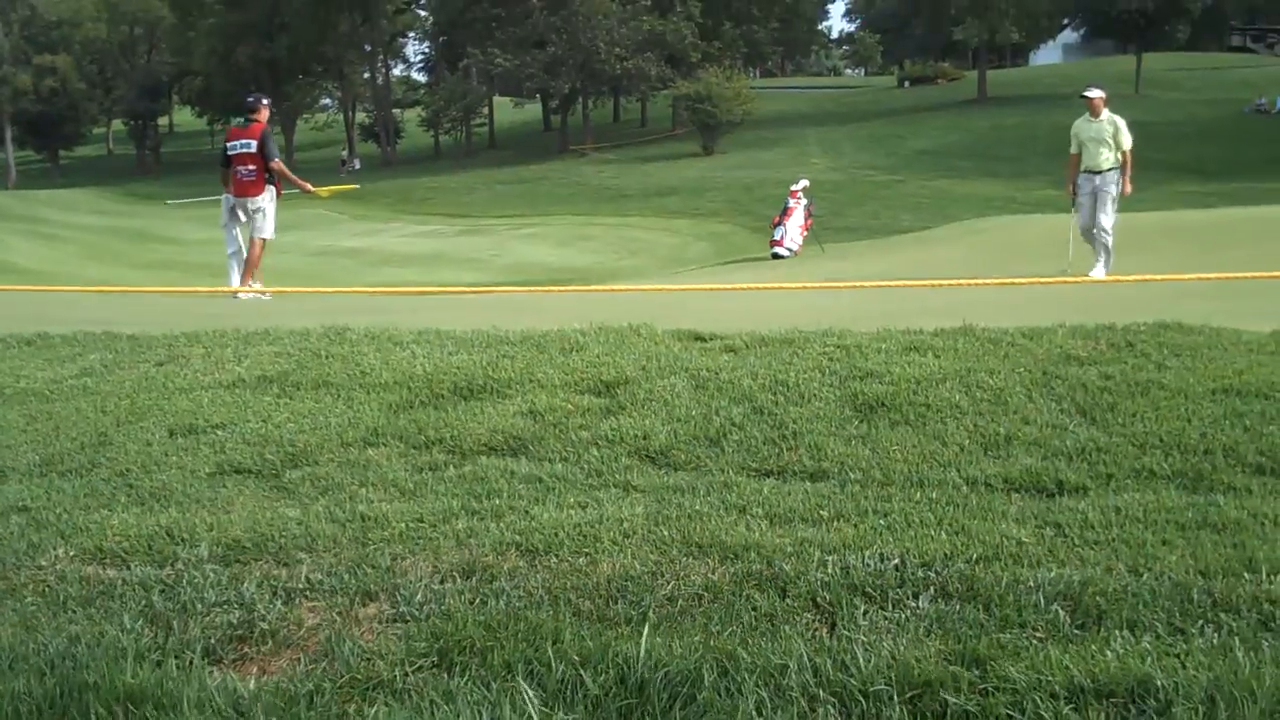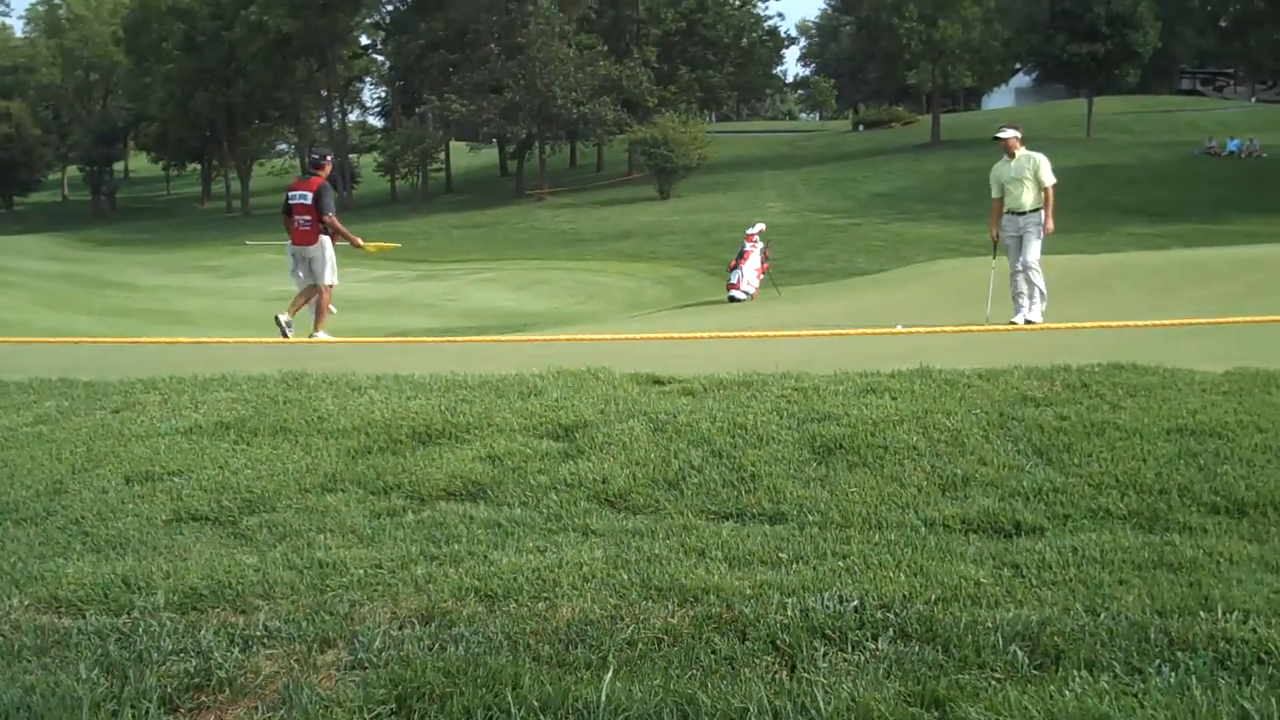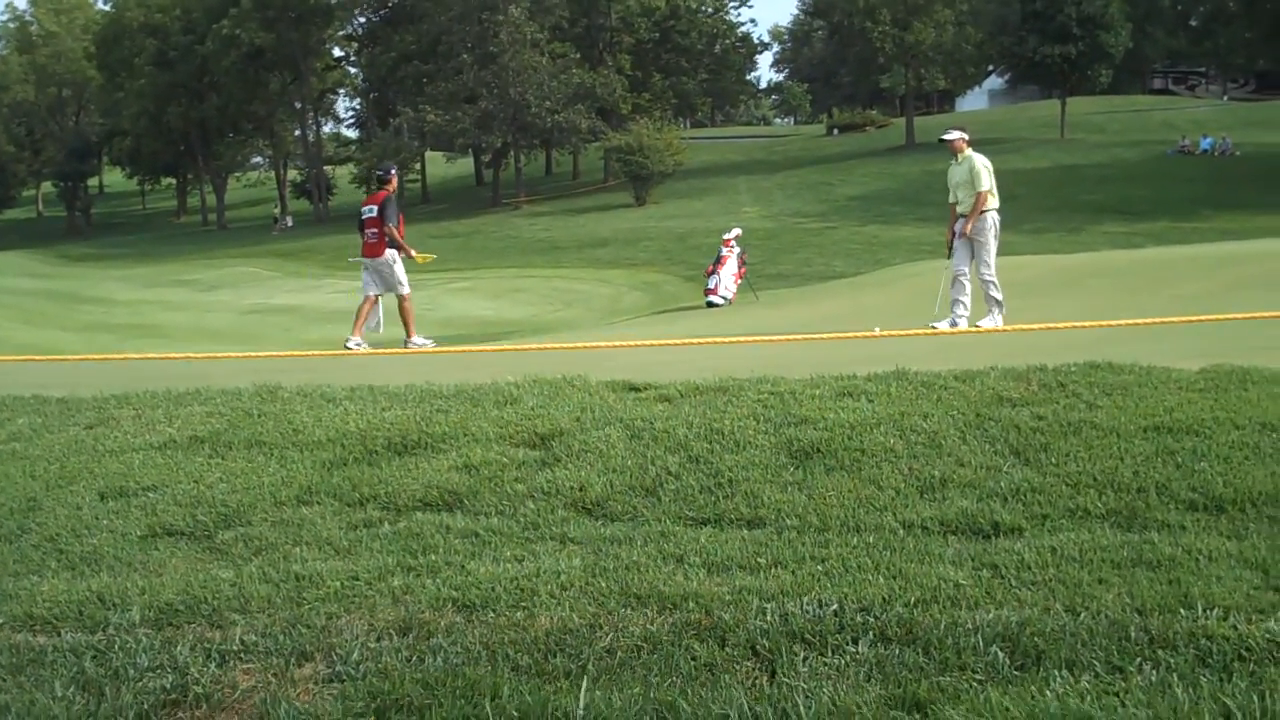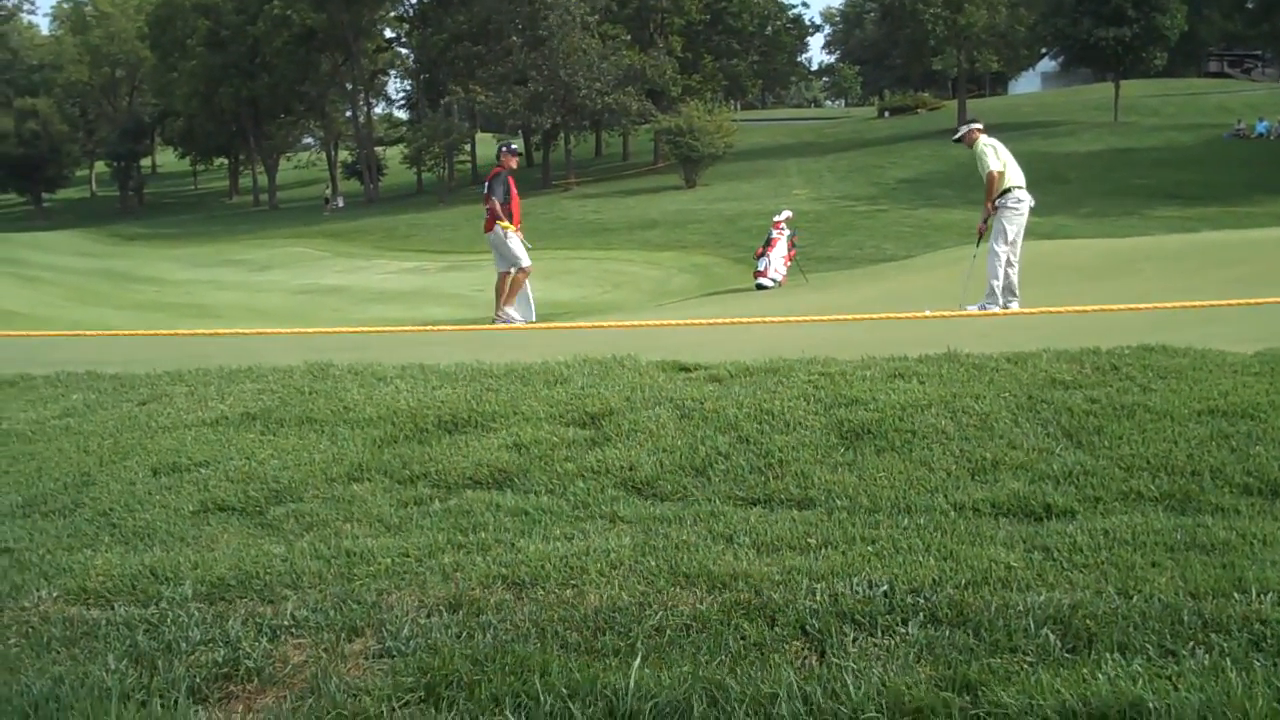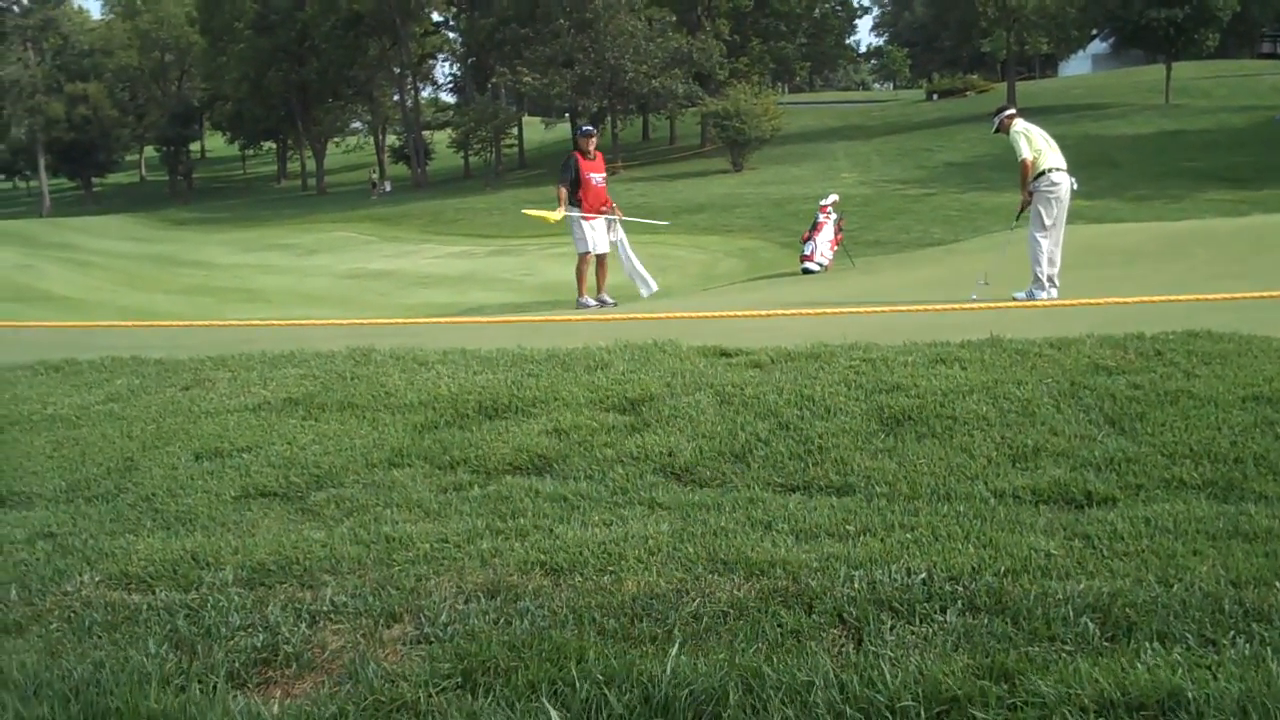
dt=1s
person 1, frame 1
left shoulder: (1116, 122)
right shoulder: (1078, 125)
left elbow: (1126, 153)
right elbow: (1075, 155)
left wrist: (1126, 181)
right wrist: (1071, 182)
left hip: (1109, 177)
right hip: (1086, 178)
left knee: (1103, 223)
right knee: (1085, 225)
left ankle: (1101, 266)
right ankle: (1100, 252)
person 1, frame 2
left shoulder: (1035, 159)
right shoulder: (997, 169)
left elbow: (1048, 189)
right elbow: (996, 199)
left wrist: (1048, 217)
right wrist: (993, 226)
left hip: (1033, 217)
right hip: (1010, 220)
left knee: (1030, 262)
right knee: (1015, 268)
left ankle: (1036, 310)
right ankle: (1021, 311)
person 1, frame 3
left shoulder: (977, 161)
right shoulder: (952, 169)
left elbow: (983, 195)
left wrist: (969, 222)
right wrist: (950, 230)
left hip: (983, 220)
right hip: (963, 223)
left knee: (985, 271)
right knee: (959, 271)
left ankle: (995, 314)
right ankle: (958, 317)
person 1, frame 4
left shoulder: (984, 145)
right shoulder: (989, 147)
left elbow: (993, 175)
right elbow: (995, 182)
left wrist: (987, 203)
right wrist: (985, 218)
left hip: (1012, 201)
right hip: (1016, 200)
left knee: (997, 250)
right knee: (1009, 254)
left ankle: (992, 303)
right ankle: (1010, 301)
person 1, frame 5
left shoulder: (1016, 131)
right shoulder: (1031, 128)
left elbow: (1026, 162)
left wrist: (1024, 189)
right wrist: (1029, 192)
left hip: (1048, 183)
right hip: (1063, 181)
left knee: (1038, 236)
right knee: (1053, 238)
left ankle: (1039, 289)
right ankle: (1050, 287)
person 2, frame 1
left shoulder: (232, 133)
right shoulder: (264, 132)
left elbow: (225, 168)
right elbow: (274, 164)
left wrist: (228, 189)
right wrist: (300, 184)
left hip: (240, 195)
right hip: (262, 193)
left knee: (258, 240)
right knee: (258, 241)
left ankle: (252, 283)
right ankle: (244, 289)
person 2, frame 2
left shoulder: (295, 185)
right shoulder: (322, 185)
left elbow: (286, 216)
right elbow: (328, 218)
left wrist: (293, 236)
right wrist: (351, 238)
left hip: (299, 243)
right hip: (318, 242)
left knee: (311, 286)
right knee: (325, 287)
left ankle: (287, 316)
right ankle: (318, 333)
person 2, frame 3
left shoulder: (367, 201)
right shoulder: (388, 199)
left elbow: (362, 230)
right elbow: (389, 228)
right wrist: (407, 249)
left hip: (368, 255)
right hip: (386, 254)
left knee: (370, 298)
right knee: (404, 295)
left ankle: (354, 338)
right ankle: (412, 338)
person 2, frame 4
left shoulder: (504, 176)
right shoulder: (500, 175)
right elbow: (493, 201)
left wrist: (515, 227)
right wrist: (505, 221)
left hip: (499, 231)
right hip: (502, 231)
left knee: (504, 272)
right knee: (524, 268)
left ankle: (501, 315)
right ankle: (506, 308)
person 2, frame 5
left shoulder: (600, 158)
right shoulder: (573, 159)
right elbow: (563, 185)
left wrist: (613, 206)
right wrist: (562, 205)
left hip: (600, 215)
right hip: (580, 214)
left knee: (603, 255)
right knee: (585, 255)
left ankle: (601, 294)
right ankle: (582, 297)
